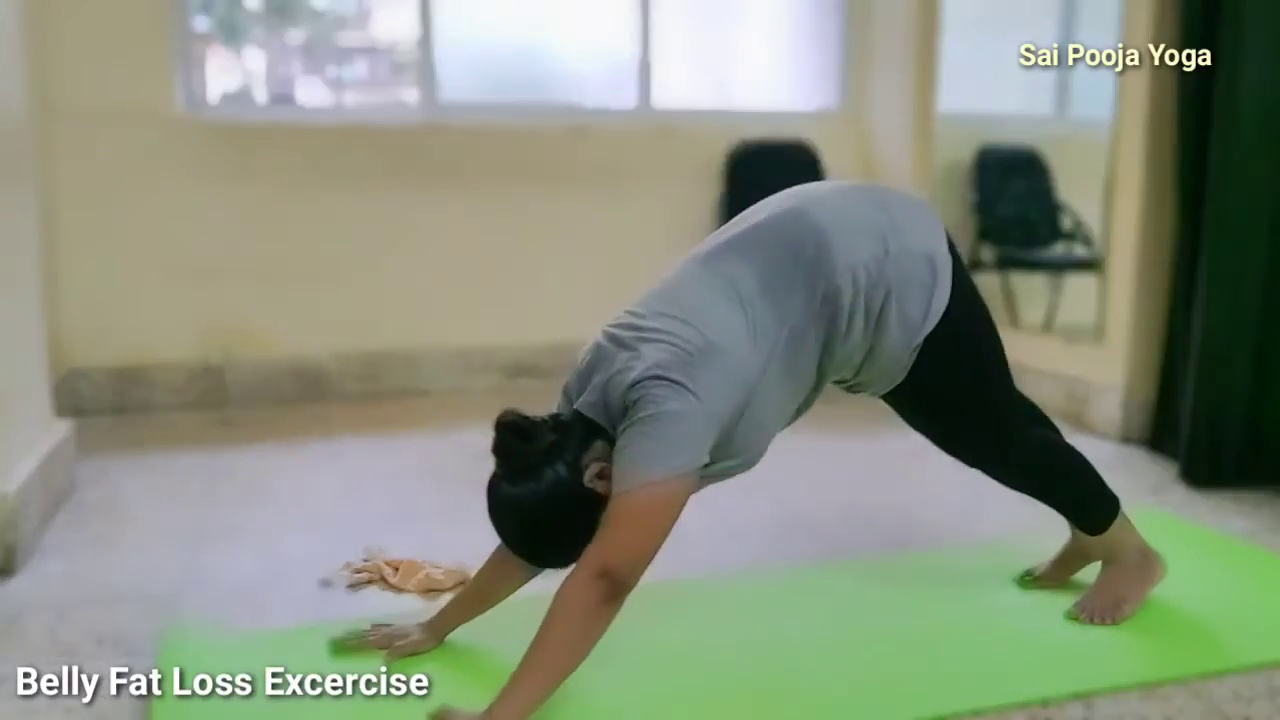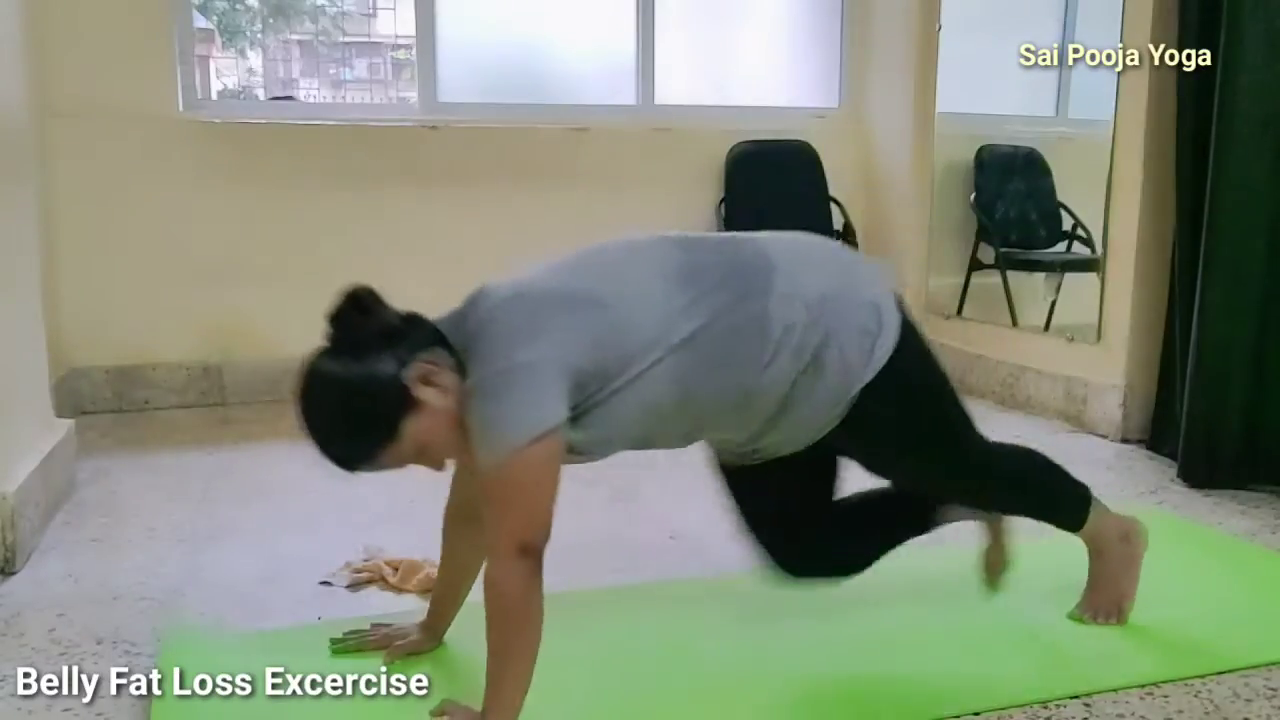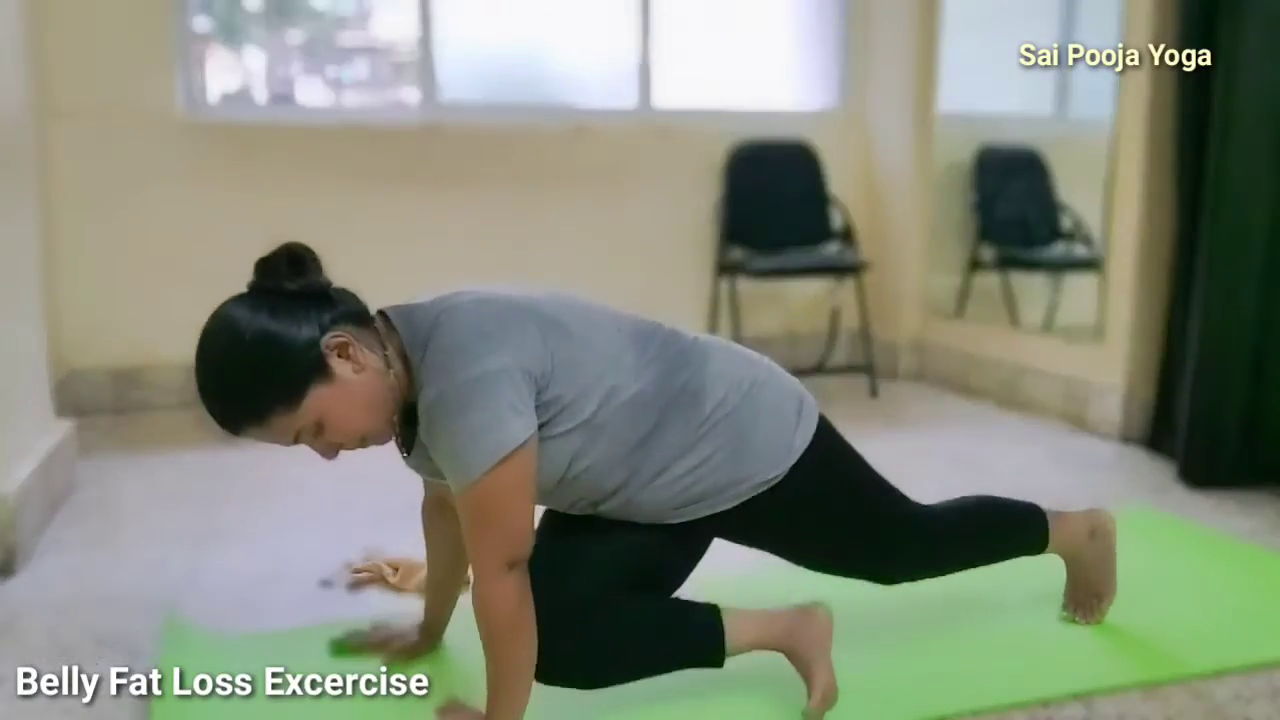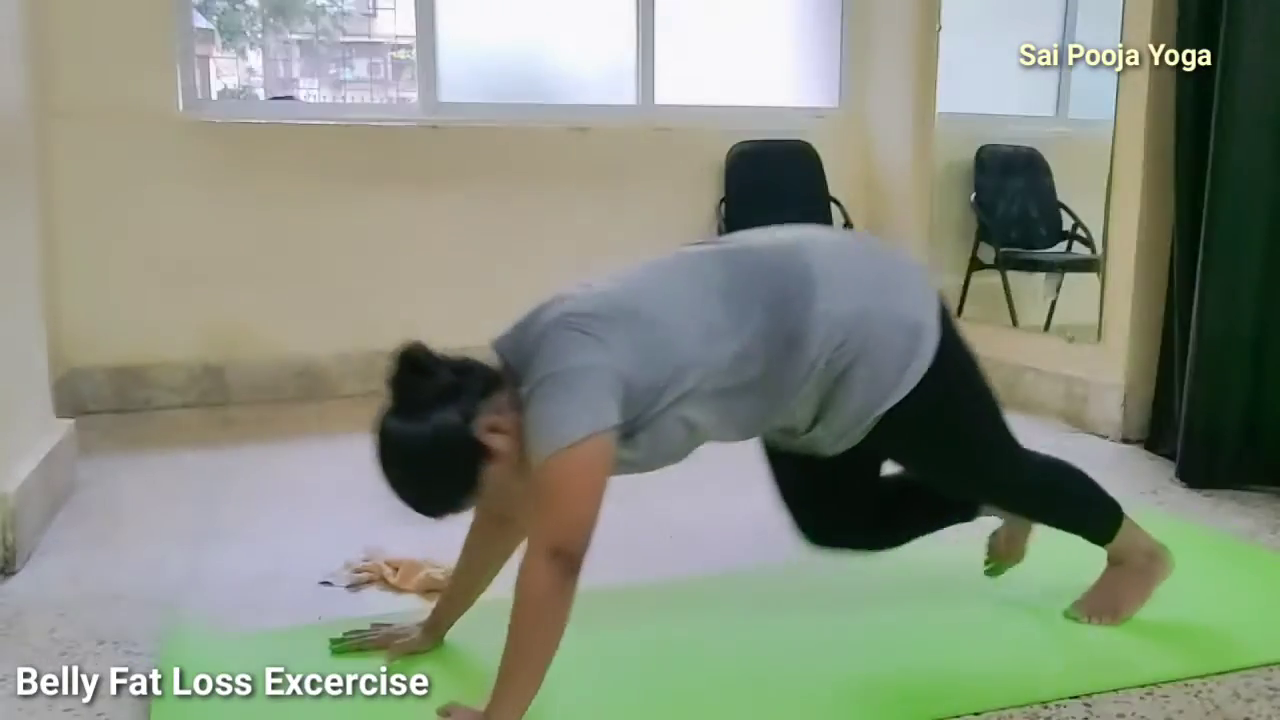
dt=0.5s
person 1, frame 1
left shoulder: (663, 413)
right shoulder: (585, 416)
left elbow: (603, 582)
right elbow: (541, 535)
right wrist: (435, 626)
left hip: (889, 268)
right hip: (822, 243)
left knee: (994, 429)
right knee: (976, 425)
left ankle: (1130, 553)
right ankle: (1087, 535)
person 1, frame 2
left shoulder: (508, 367)
right shoulder: (460, 354)
left elbow: (516, 553)
right elbow: (472, 508)
right wrist: (429, 627)
left hip: (827, 330)
right hip: (762, 378)
left knee: (956, 462)
right knee: (806, 552)
left ankle: (1111, 536)
right ankle: (957, 510)
person 1, frame 3
left shoulder: (465, 373)
right shoulder: (402, 366)
left elbow: (502, 570)
right elbow: (445, 508)
right wrist: (429, 630)
left hip: (746, 442)
right hip: (645, 476)
left knee: (899, 545)
right knee: (559, 643)
left ankle: (1076, 531)
right ankle: (777, 633)
person 1, frame 4
left shoulder: (563, 385)
right shoulder: (508, 382)
left elbow: (553, 555)
right elbow: (504, 511)
right wrist: (431, 628)
left hip: (870, 330)
right hip: (801, 341)
left knee: (991, 466)
right knee: (832, 523)
left ankle: (1136, 550)
right ankle: (999, 504)
